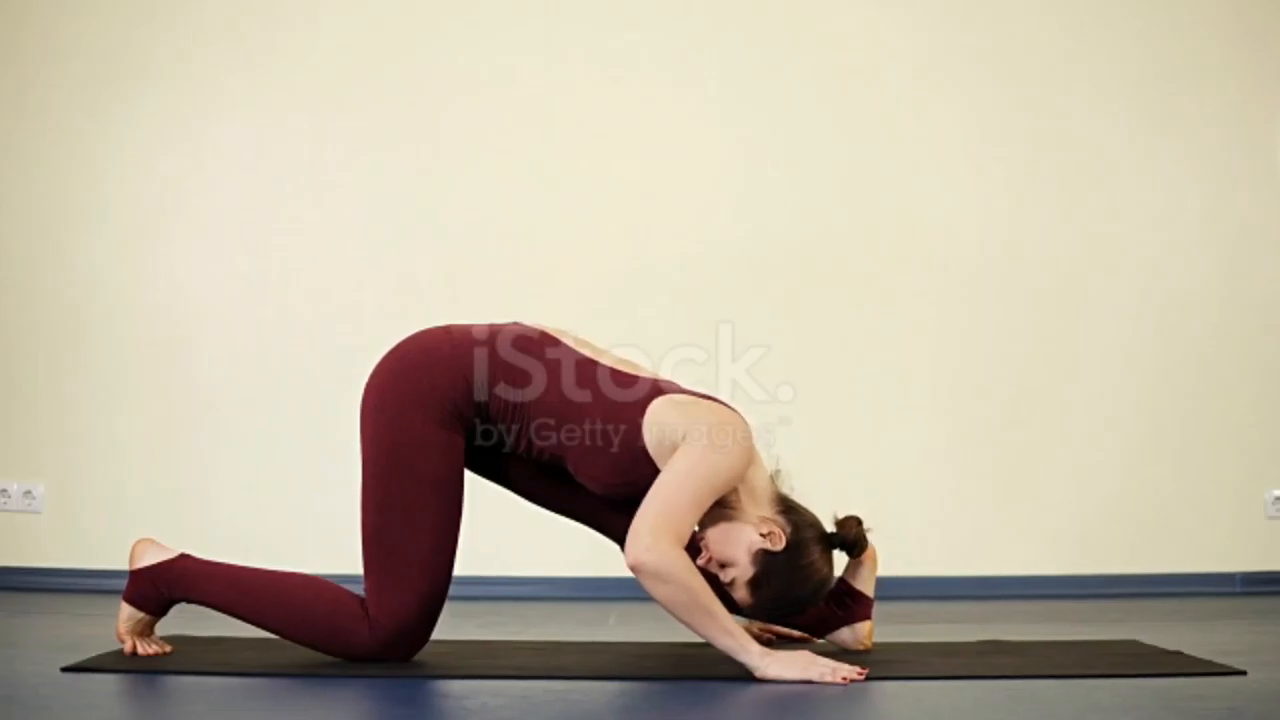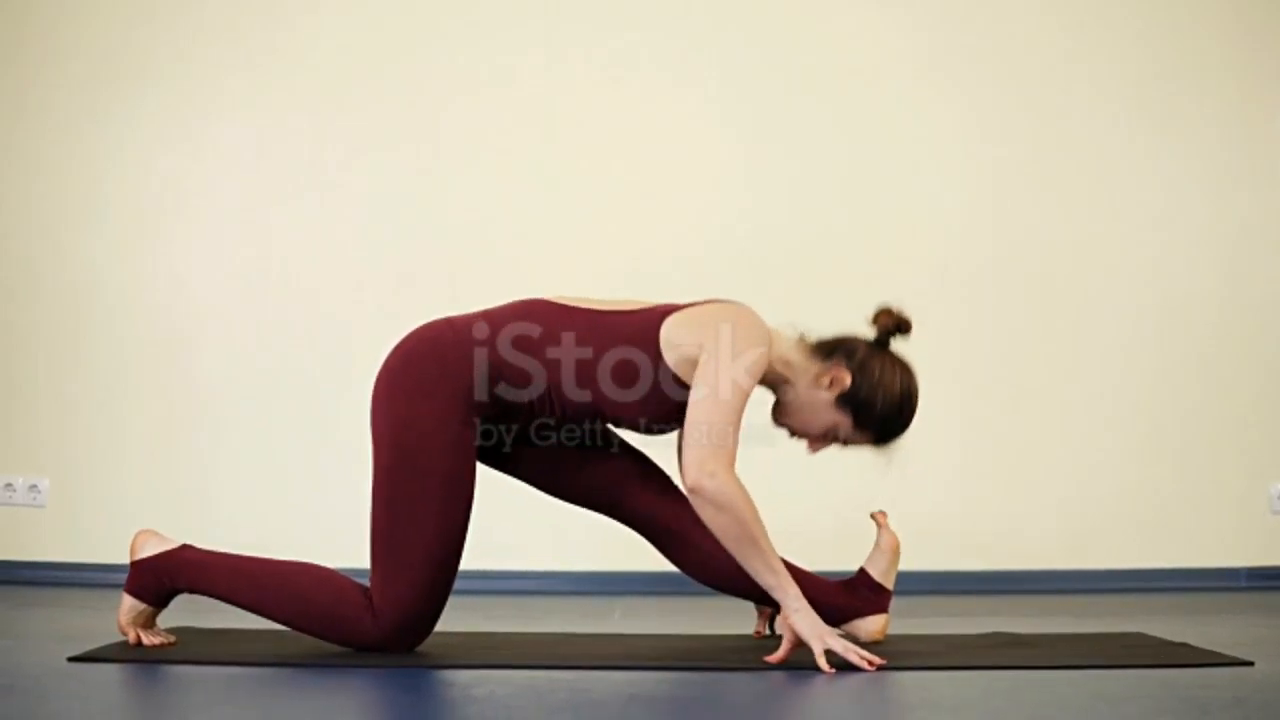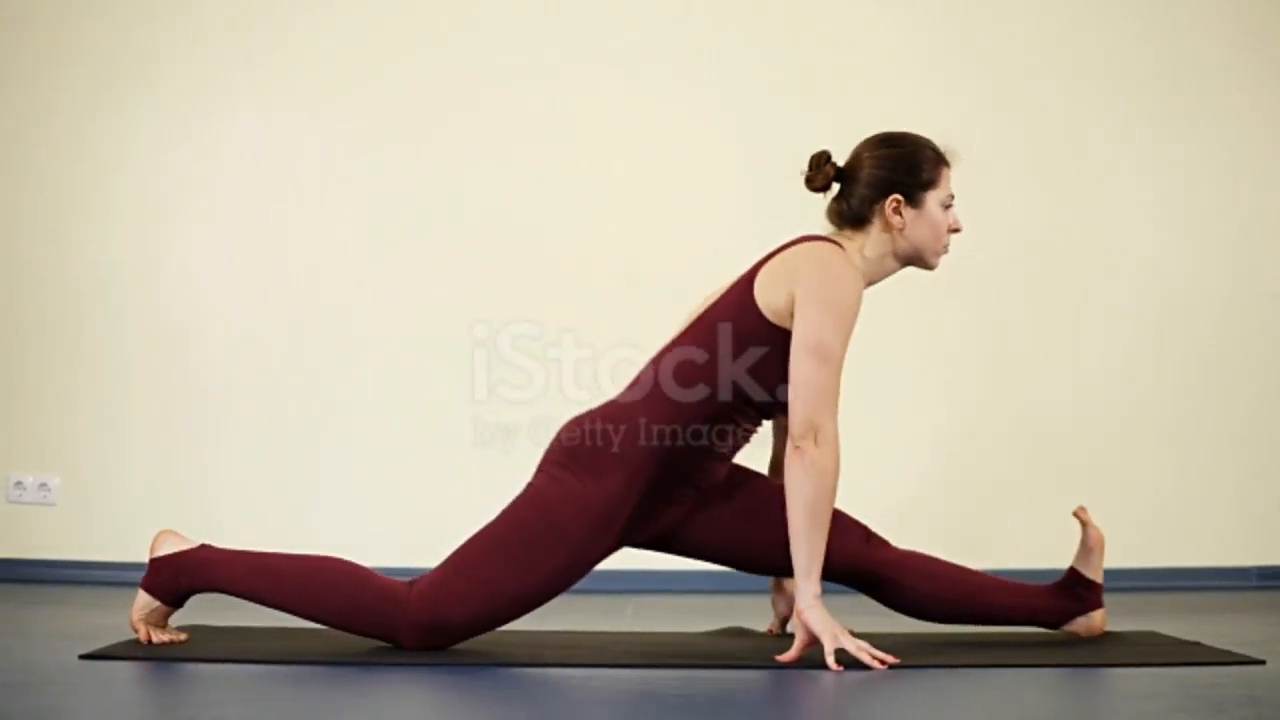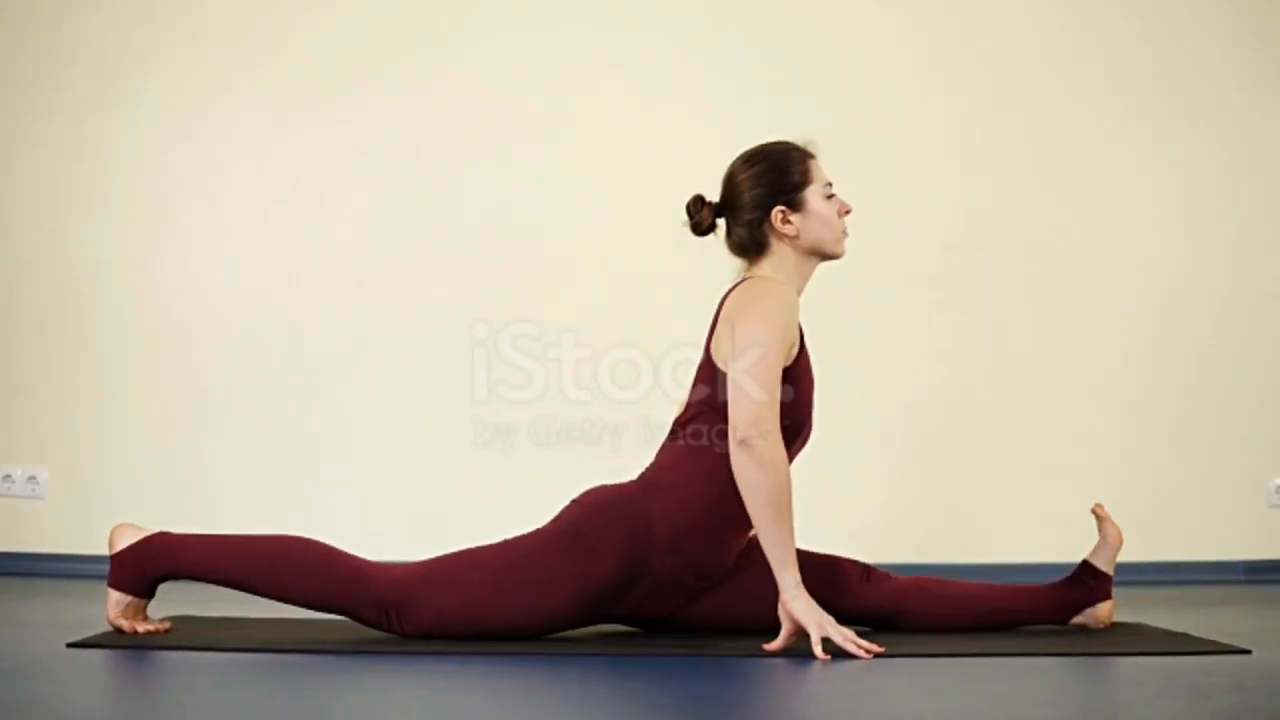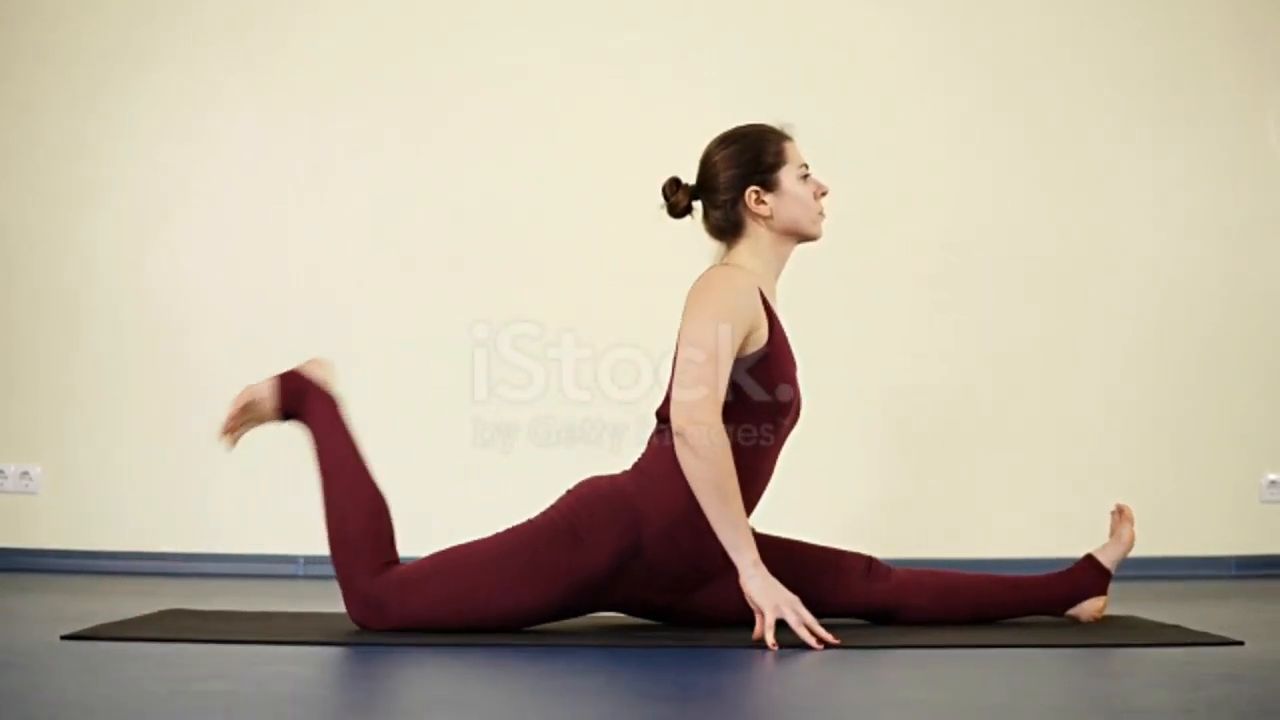
dt=1s
person 1, frame 1
left shoulder: (702, 463)
right shoulder: (724, 448)
left elbow: (656, 548)
right elbow: (649, 558)
right wrist: (756, 654)
left hip: (481, 393)
right hip: (429, 386)
right knee: (389, 633)
right ankle: (165, 575)
person 1, frame 2
left shoulder: (739, 353)
right shoulder: (744, 341)
left elbow: (695, 495)
right elbow: (709, 481)
left wrist: (774, 587)
right wrist: (790, 597)
left hip: (498, 392)
right hip: (437, 386)
right knee: (391, 625)
right ankle: (167, 566)
person 1, frame 3
left shoulder: (821, 267)
right shoulder: (831, 272)
left elbow: (791, 432)
right elbow: (811, 439)
left wrist: (794, 568)
right wrist: (809, 599)
left hip: (673, 475)
right hip: (606, 469)
left knee: (865, 557)
right knee: (419, 619)
right ankle: (187, 565)
person 1, frame 4
left shoulder: (761, 305)
right shoulder: (766, 300)
right elbow: (752, 439)
left wrist: (779, 576)
right wrist: (793, 589)
left hip: (677, 571)
right hip: (620, 549)
left knee: (873, 595)
right knee: (386, 597)
person 1, frame 5
left shoulder: (753, 300)
right shoulder: (728, 287)
right elbow: (694, 422)
left wrist: (745, 564)
right wrist: (751, 570)
left hip: (675, 562)
right hip: (611, 537)
left knee: (870, 587)
right knee: (380, 598)
